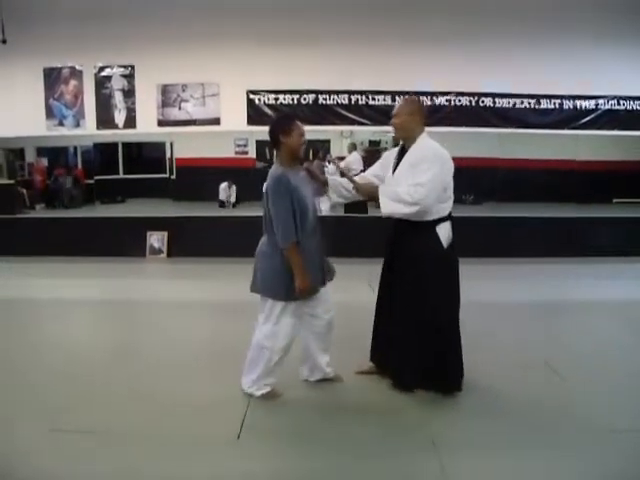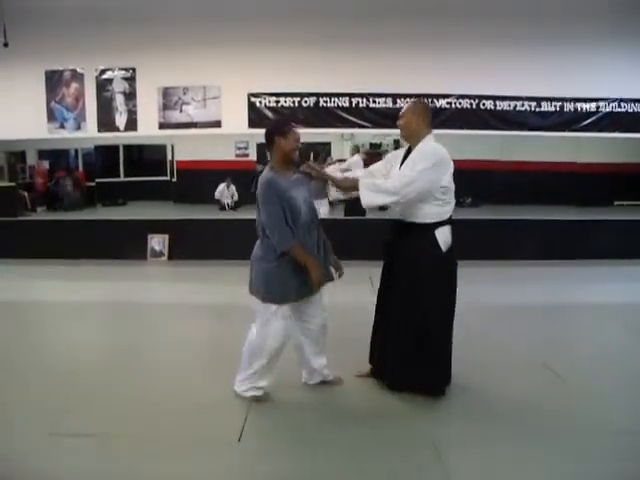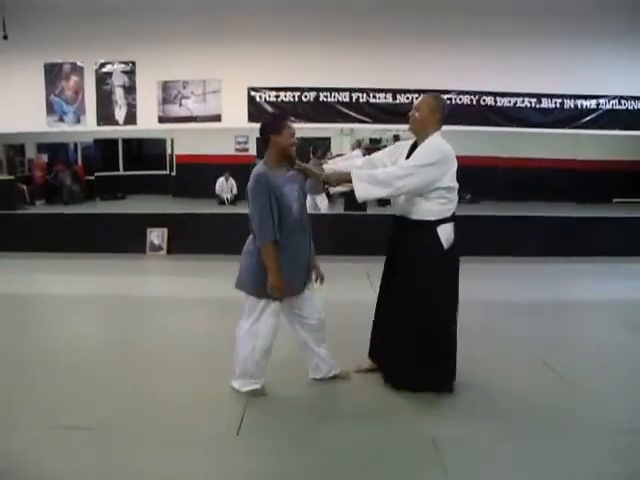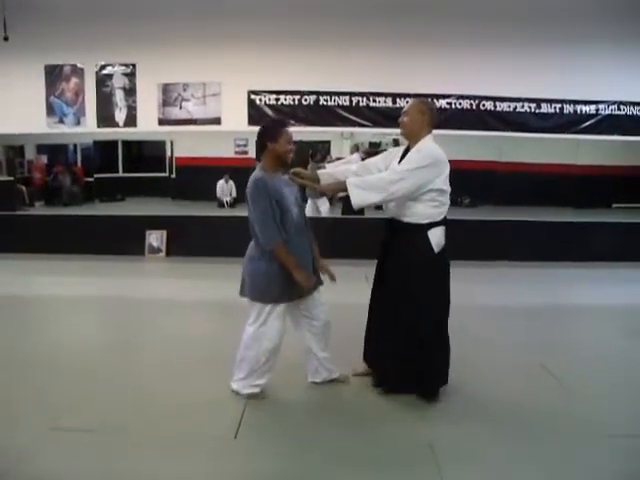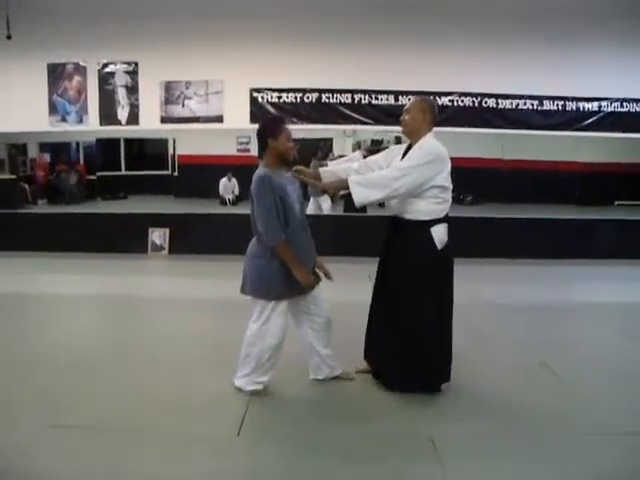
dt=0.4s
person 1, frame 1
left shoulder: (434, 154)
right shoulder: (393, 156)
left elbow: (420, 197)
right elbow: (365, 182)
left wrist: (378, 192)
right wrist: (327, 182)
left hip: (430, 240)
right hip: (404, 235)
left knee: (433, 310)
right knee: (394, 300)
left ankle: (439, 375)
right ankle: (388, 360)
person 1, frame 2
left shoulder: (435, 155)
right shoulder: (401, 156)
left elbow: (401, 188)
right elbow: (372, 174)
left wrist: (356, 184)
right wrist: (329, 177)
left hip: (429, 243)
right hip: (405, 237)
left knee: (428, 313)
right knee: (393, 303)
left ankle: (430, 377)
right ankle: (387, 364)
person 1, frame 3
left shoulder: (439, 153)
right shoulder: (405, 148)
left elbow: (395, 178)
right elbow: (370, 163)
left wrist: (346, 177)
right wrist: (323, 170)
left hip: (431, 239)
right hip: (407, 233)
left knee: (431, 309)
right knee: (395, 298)
left ankle: (433, 374)
right ankle: (387, 359)
person 1, frame 4
left shoulder: (431, 156)
right shoulder: (400, 154)
left elbow: (390, 183)
right elbow: (364, 169)
left wrist: (341, 185)
right wrist: (317, 176)
left hip: (423, 242)
right hip: (400, 235)
left knee: (422, 312)
right knee: (389, 302)
left ankle: (426, 378)
right ankle: (384, 363)
person 1, frame 5
left shoulder: (432, 153)
right shoulder: (401, 152)
left elbow: (391, 180)
right elbow: (365, 167)
left wrist: (343, 184)
right wrist: (318, 175)
left hip: (425, 240)
right hip: (402, 233)
left knee: (424, 309)
right knee: (391, 300)
left ankle: (426, 374)
right ankle: (385, 360)
person 2, frame 1
left shoulder: (300, 173)
right shoulder: (279, 179)
right elbow: (285, 234)
left wrist: (320, 263)
right wrist: (299, 274)
left hip: (305, 262)
right hip: (282, 266)
left knee: (320, 318)
right knee: (276, 328)
left ankle: (317, 369)
right ankle: (256, 382)
person 2, frame 2
left shoulder: (299, 178)
right shoulder: (269, 183)
left elbow: (312, 222)
right elbow: (280, 236)
left wrist: (327, 255)
right wrist: (312, 266)
left hip: (306, 264)
right hip: (277, 269)
left knee: (313, 322)
right knee: (271, 331)
left ankle: (315, 372)
right ankle: (250, 384)
person 2, frame 3
left shoulder: (295, 175)
right shoulder: (261, 178)
right elbow: (264, 233)
left wrist: (311, 259)
right wrist: (273, 273)
left hip: (296, 262)
right hip: (267, 266)
left knee: (311, 318)
right knee: (259, 326)
left ankle: (322, 368)
right ankle: (246, 380)
person 2, frame 4
left shoulder: (287, 179)
right shoulder: (260, 183)
left elbow: (303, 225)
right elbow: (270, 238)
left wrist: (317, 261)
right wrist: (297, 270)
left hip: (298, 266)
right hip: (271, 270)
left knee: (316, 320)
right knee: (265, 330)
left ankle: (322, 371)
right ankle: (246, 383)
person 2, frame 5
left shoulder: (288, 176)
right shoulder: (264, 180)
right elbow: (272, 235)
left wrist: (313, 259)
right wrist: (296, 268)
left hip: (296, 265)
right hip: (272, 268)
left knee: (317, 317)
right knee: (268, 327)
left ankle: (324, 368)
right ankle: (249, 380)
